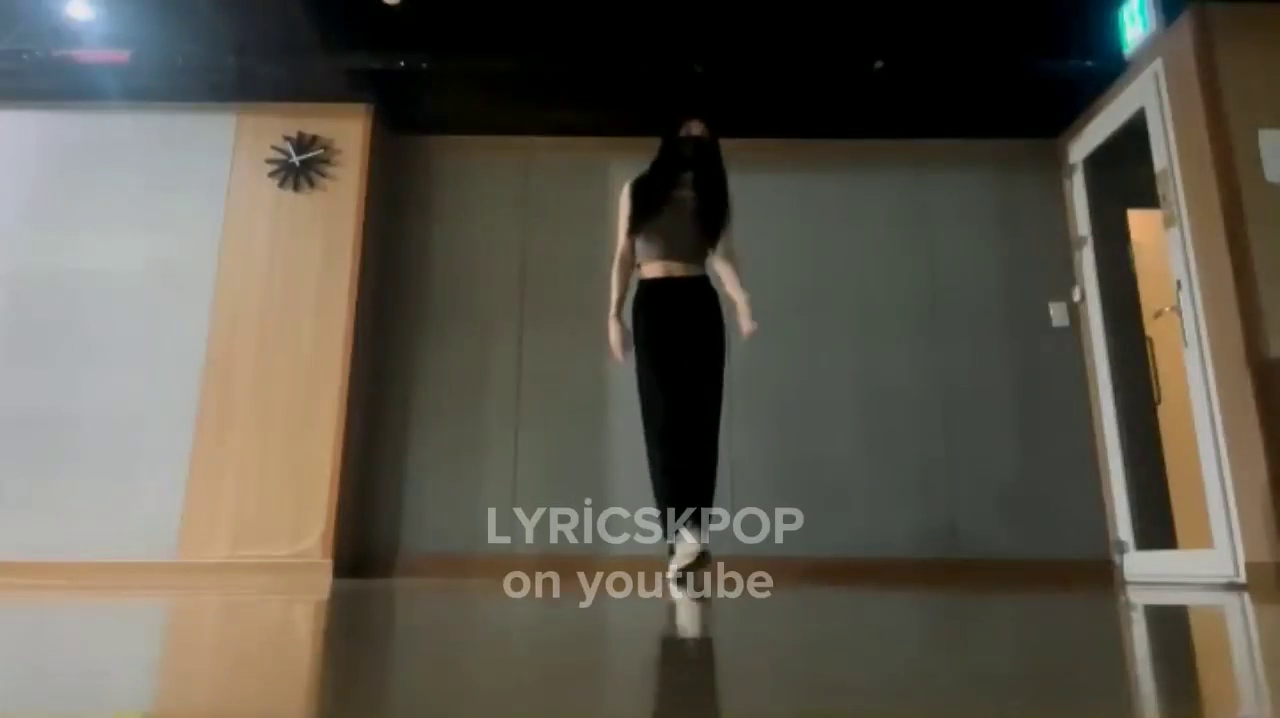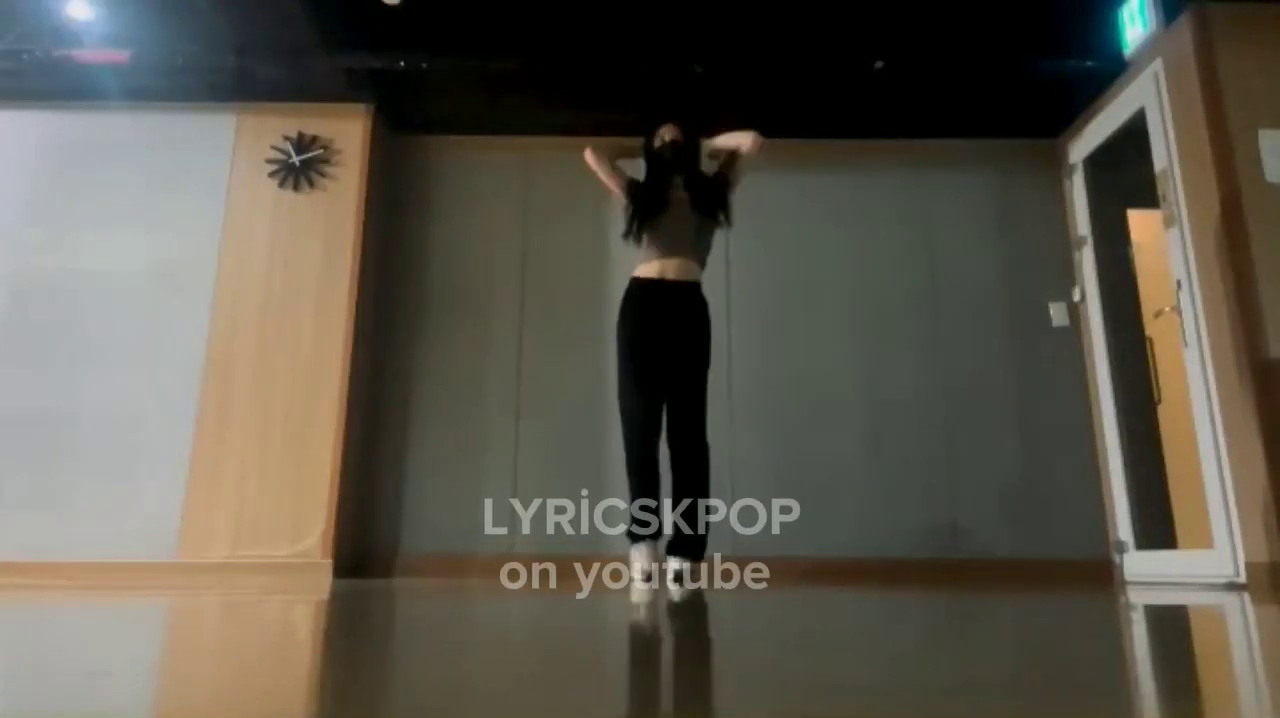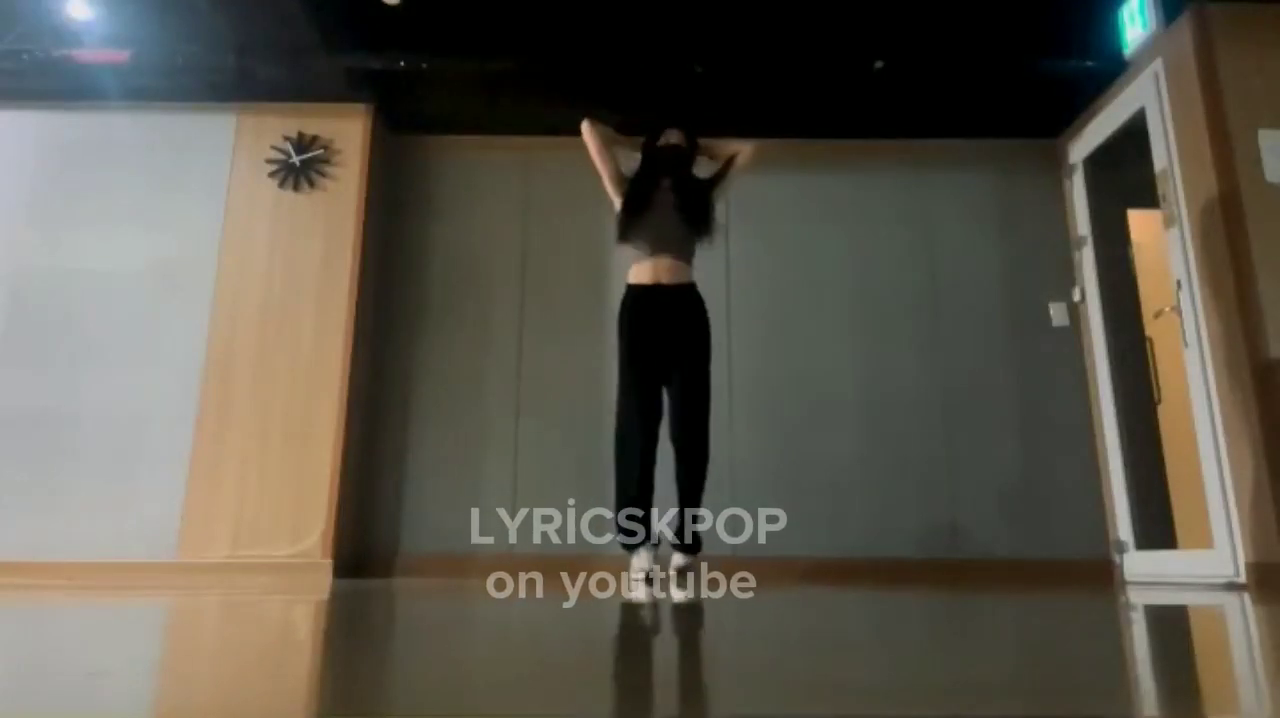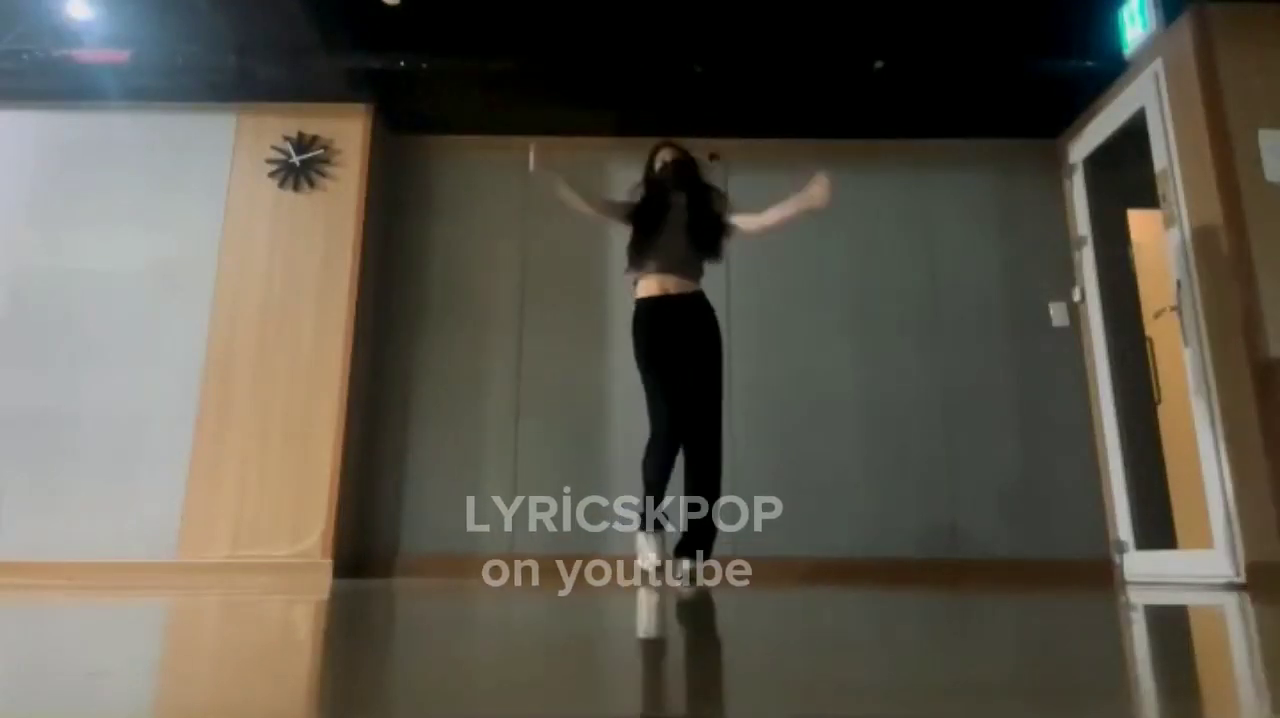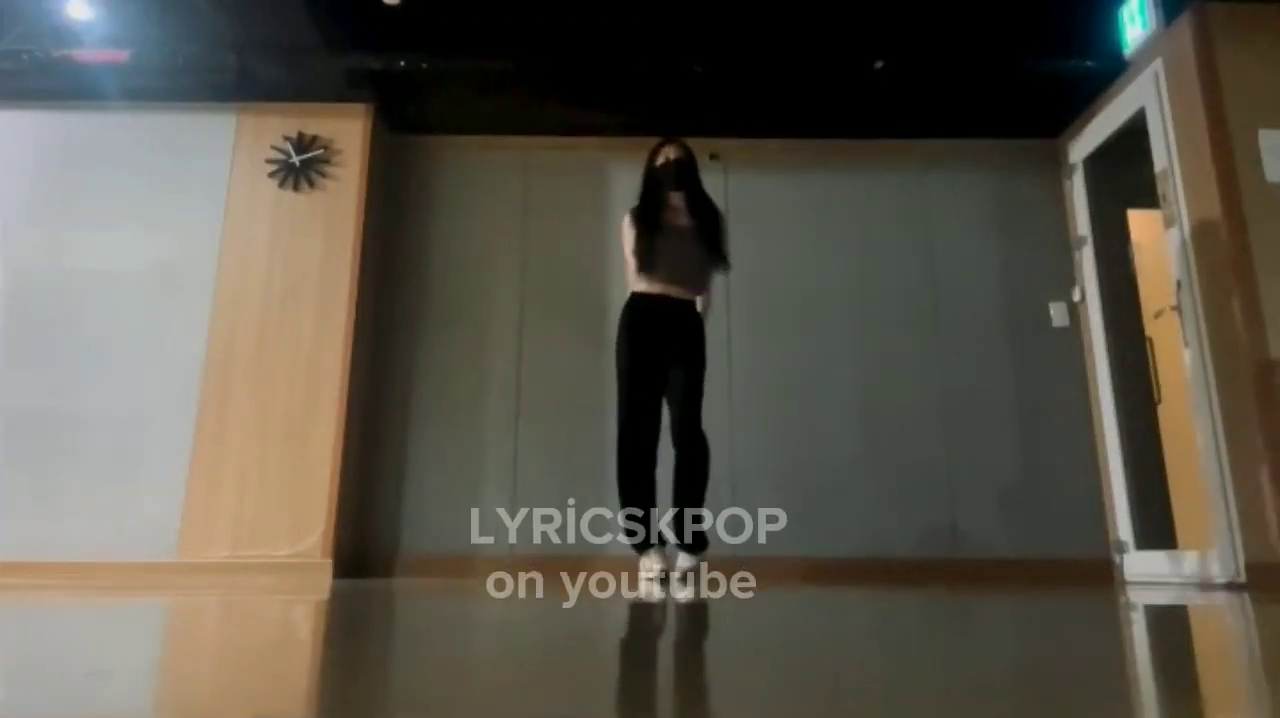
dt=0.5s
person 1, frame 1
left shoulder: (712, 201)
right shoulder: (638, 191)
left elbow: (721, 257)
right elbow: (623, 256)
left wrist: (741, 298)
right wrist: (615, 315)
left hip: (701, 306)
right hip: (652, 304)
left knee: (700, 422)
right knee: (664, 415)
left ankle: (685, 541)
right ankle: (684, 532)
person 1, frame 2
left shoulder: (711, 192)
right shoulder: (639, 194)
left elbow: (750, 142)
right elbow: (592, 153)
left wrist: (707, 145)
right wrist: (642, 151)
left hip: (689, 308)
right hip: (642, 303)
left knee: (687, 427)
right knee: (640, 421)
left ankle: (683, 552)
right ankle: (642, 544)
person 1, frame 3
left shoulder: (698, 196)
right shoulder: (629, 193)
left elbow: (743, 150)
right elbow: (589, 130)
left wrist: (701, 148)
right wrist: (634, 145)
left hip: (686, 309)
right hip: (640, 308)
left knee: (690, 424)
right knee: (636, 423)
left ankle: (683, 546)
right ankle: (639, 546)
person 1, frame 4
left shoulder: (708, 215)
right shoulder: (640, 212)
left elbow: (756, 222)
right elbow: (590, 205)
left wrist: (804, 200)
right wrist: (550, 178)
left hip: (697, 319)
right hip: (652, 319)
left knee: (704, 431)
right knee: (668, 424)
left ankle: (691, 548)
right ankle: (650, 526)
person 1, frame 5
left shoulder: (709, 221)
right shoulder: (636, 219)
right elbow: (636, 278)
left hip: (686, 327)
right hip: (642, 320)
left knee: (688, 428)
right knee: (637, 431)
left ankle: (688, 545)
right ankle: (649, 546)
